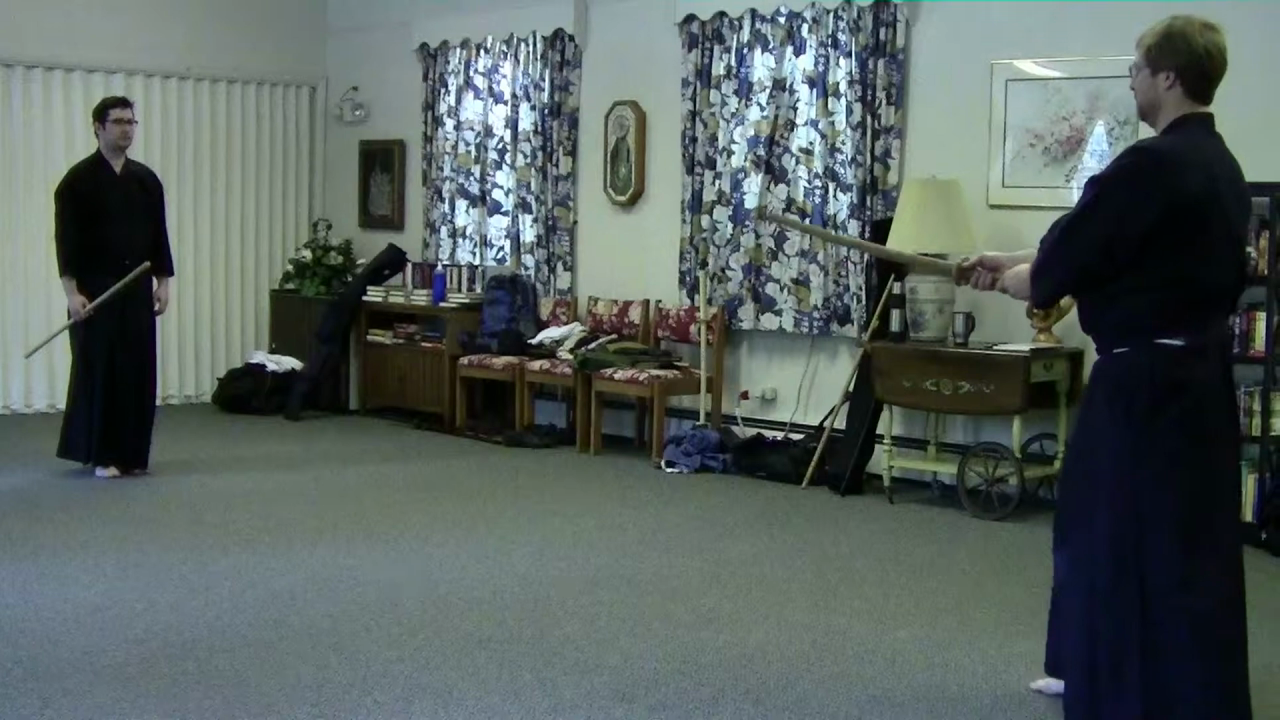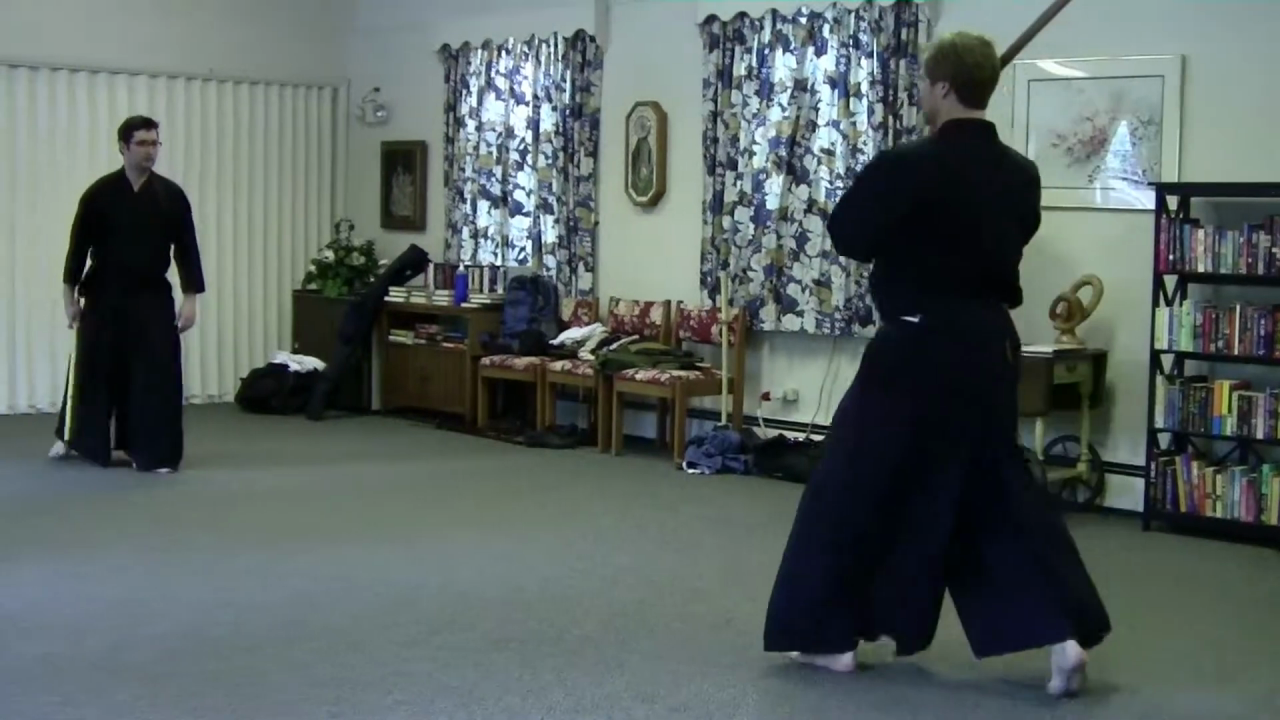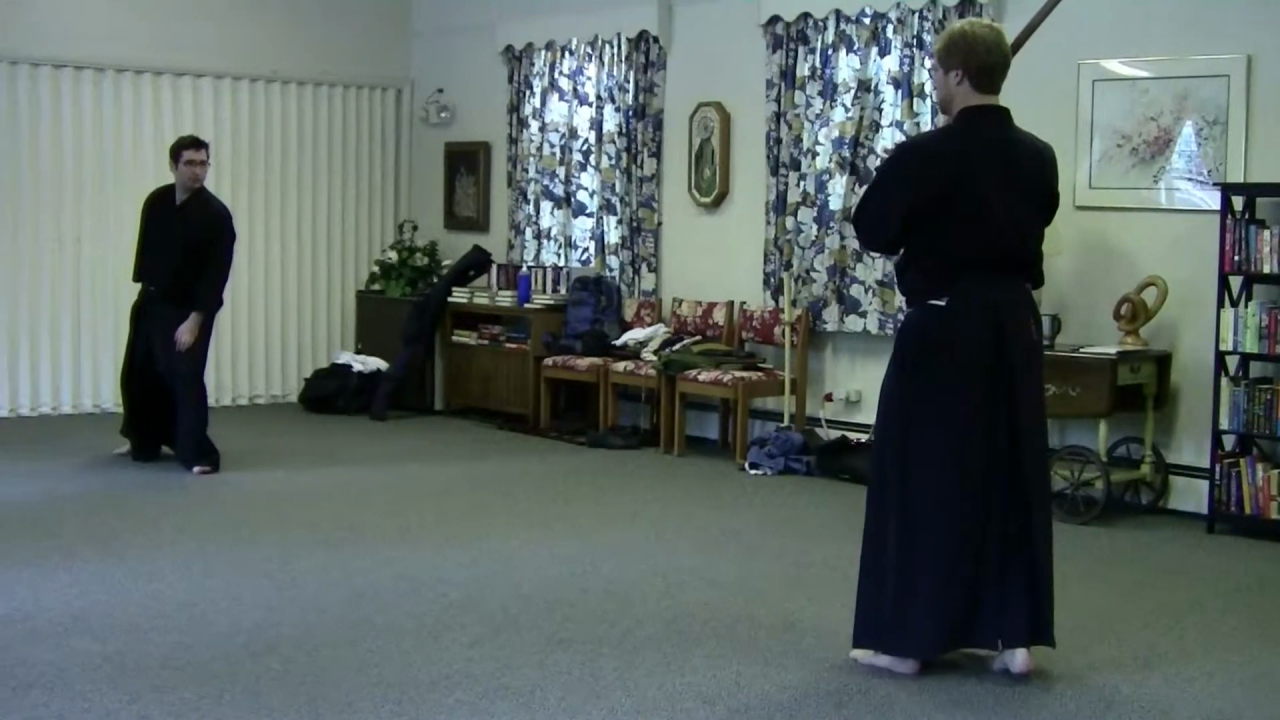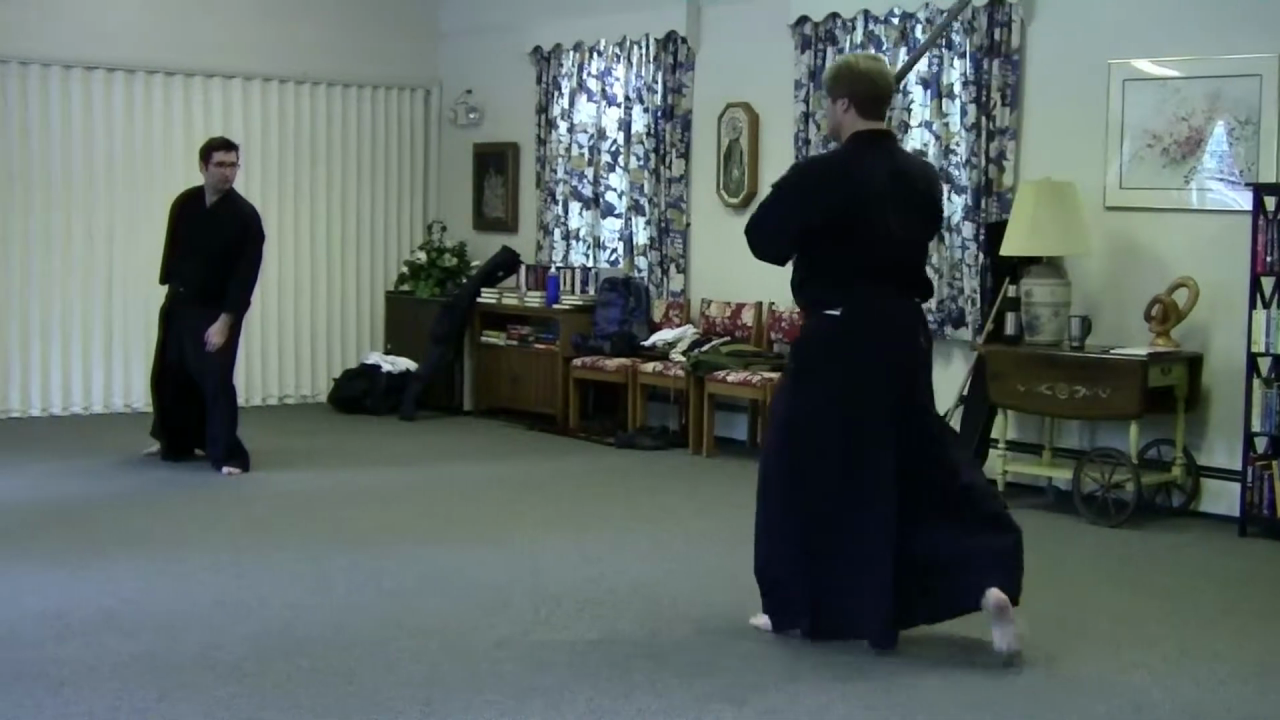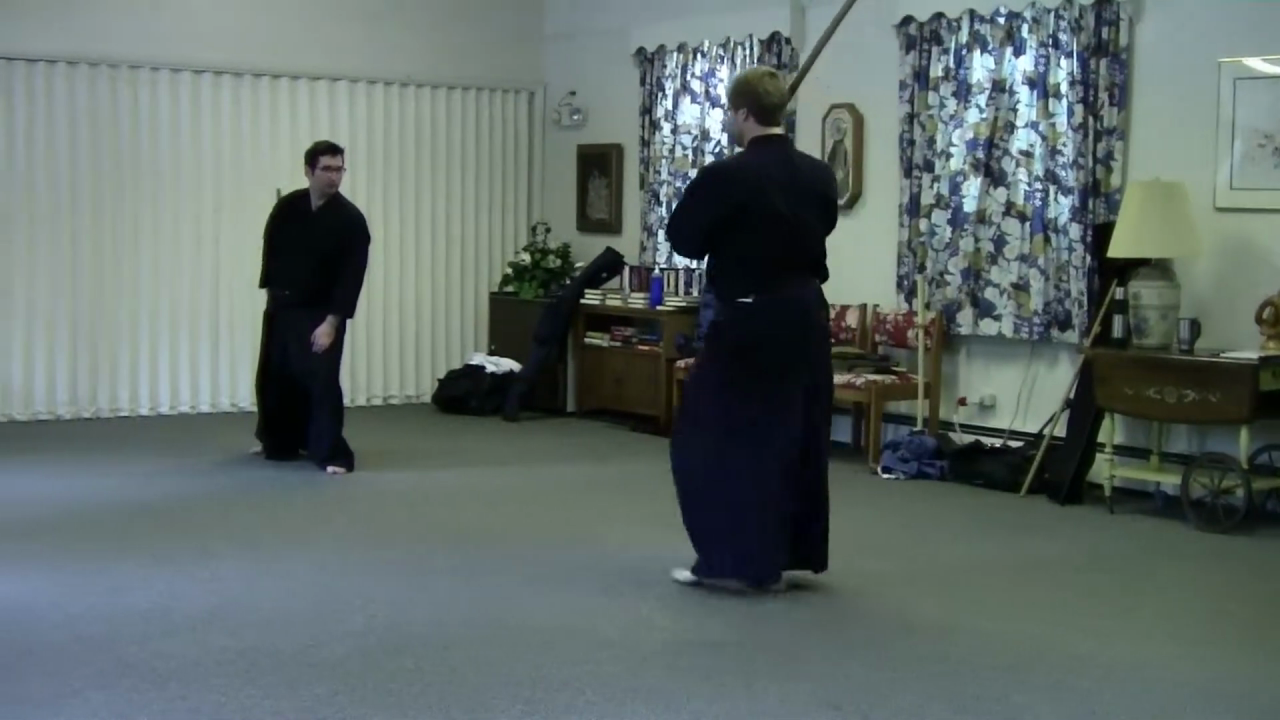
dt=1s
person 1, frame 1
left shoulder: (1155, 165)
right shoulder: (1217, 165)
left elbow: (1079, 249)
right elbow: (1096, 239)
left wrist: (1025, 277)
right wrist: (1016, 259)
left hip: (1150, 375)
right hip: (1190, 369)
left knee: (1143, 539)
right knee: (1142, 531)
person 1, frame 2
left shoulder: (906, 165)
right shoulder: (1021, 174)
left elbow: (849, 233)
left hip: (918, 346)
right hip: (989, 343)
left knee: (852, 483)
right knee: (998, 490)
left ankle: (828, 634)
right ankle: (1061, 631)
person 1, frame 3
left shoulder: (924, 155)
right shoulder: (1037, 157)
left elbow: (872, 230)
left hip: (943, 327)
right hip: (1012, 326)
left knee: (919, 477)
right knee: (1012, 477)
left ankle: (902, 636)
right ankle: (1014, 634)
person 1, frame 4
left shoulder: (819, 175)
right shoulder: (923, 177)
left elbow: (765, 241)
left hip: (836, 338)
right hip: (903, 333)
left knee: (798, 466)
right knee: (926, 464)
left ankle: (795, 608)
right ankle: (989, 581)
person 1, frame 5
left shoulder: (725, 176)
right shoulder: (819, 175)
left elbow: (683, 238)
left hip: (749, 317)
right hip: (806, 313)
left knee: (705, 431)
right knee: (796, 434)
left ankle: (726, 559)
right ankle: (779, 556)
person 2, frame 1
left shoulder: (146, 179)
right shoulder: (79, 179)
left elbow: (158, 234)
right elbow: (67, 239)
left wrist: (163, 282)
right wrist: (72, 291)
left hip: (136, 289)
right hip: (95, 289)
left knee: (137, 370)
right knee: (97, 370)
left ankle: (130, 452)
right ankle: (100, 453)
person 2, frame 2
left shoulder: (171, 195)
right shoulder: (100, 193)
left elbow: (186, 249)
right elbow: (78, 246)
left wrist: (190, 298)
right wrist: (71, 297)
left hip: (152, 298)
right hip: (105, 296)
left knee: (159, 374)
right knee: (94, 369)
left ankle: (154, 453)
right ankle: (75, 438)
person 2, frame 3
left shoulder: (216, 214)
right shoulder: (156, 202)
left elbow: (216, 274)
right elbow: (145, 251)
left wrist: (195, 320)
right wrist: (147, 289)
left hip: (188, 309)
right hip: (151, 303)
left knee: (186, 377)
right knee: (139, 374)
left ankle: (198, 454)
right ankle: (143, 442)
person 2, frame 4
left shoulder: (245, 216)
right shoulder: (184, 203)
left elbow: (246, 275)
right elbow: (172, 251)
left wrist: (225, 321)
right wrist: (172, 291)
left hip: (217, 311)
right hip: (179, 305)
left knee: (216, 379)
right knee: (169, 376)
left ankle: (228, 455)
right ankle: (175, 442)
person 2, frame 5
left shoulder: (351, 219)
right shoulder: (286, 207)
left elbow: (351, 277)
right elbow: (271, 252)
left wrist: (332, 322)
right wrist: (273, 293)
left hip: (321, 313)
right hip: (282, 308)
left knee: (322, 380)
right knee: (275, 378)
left ankle: (331, 453)
right ankle: (279, 442)
